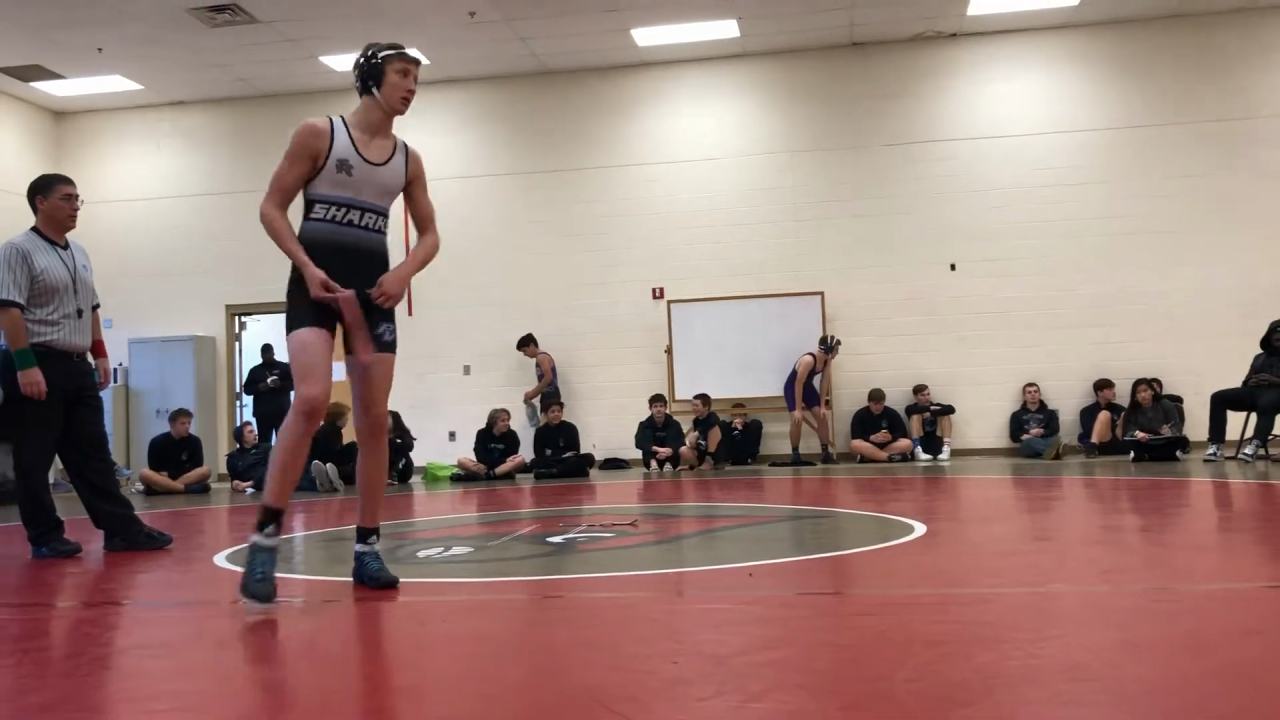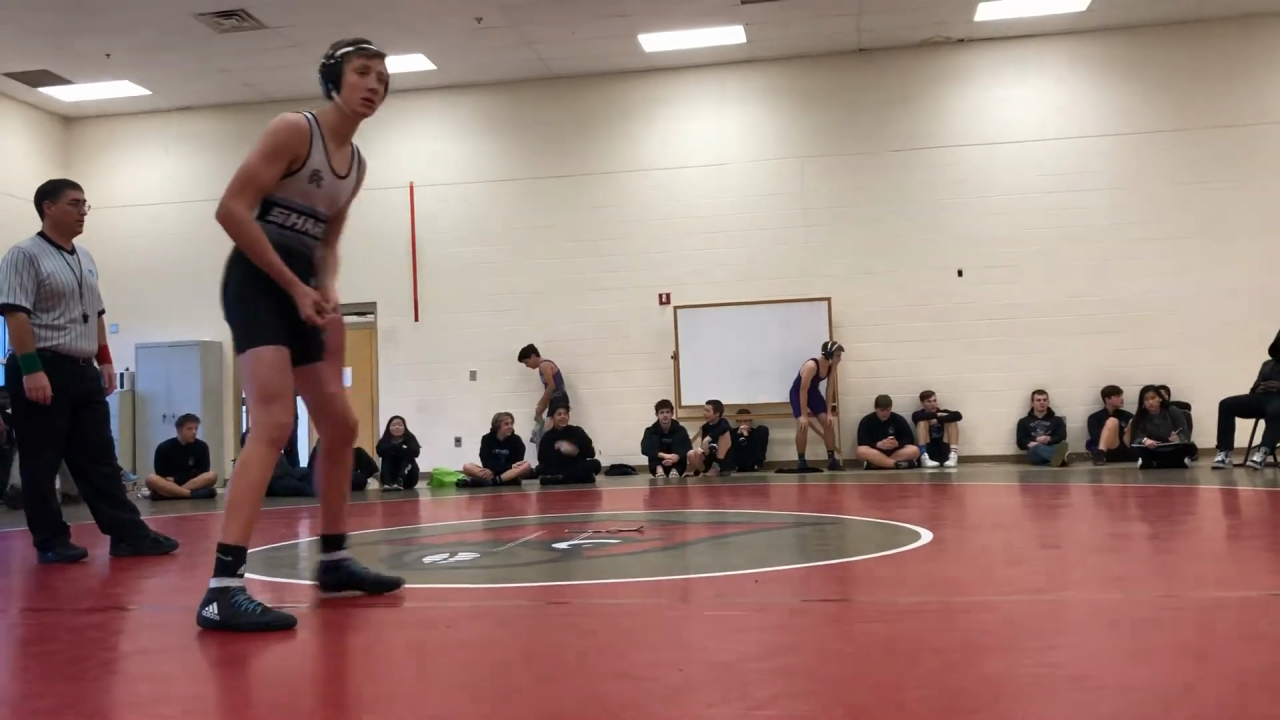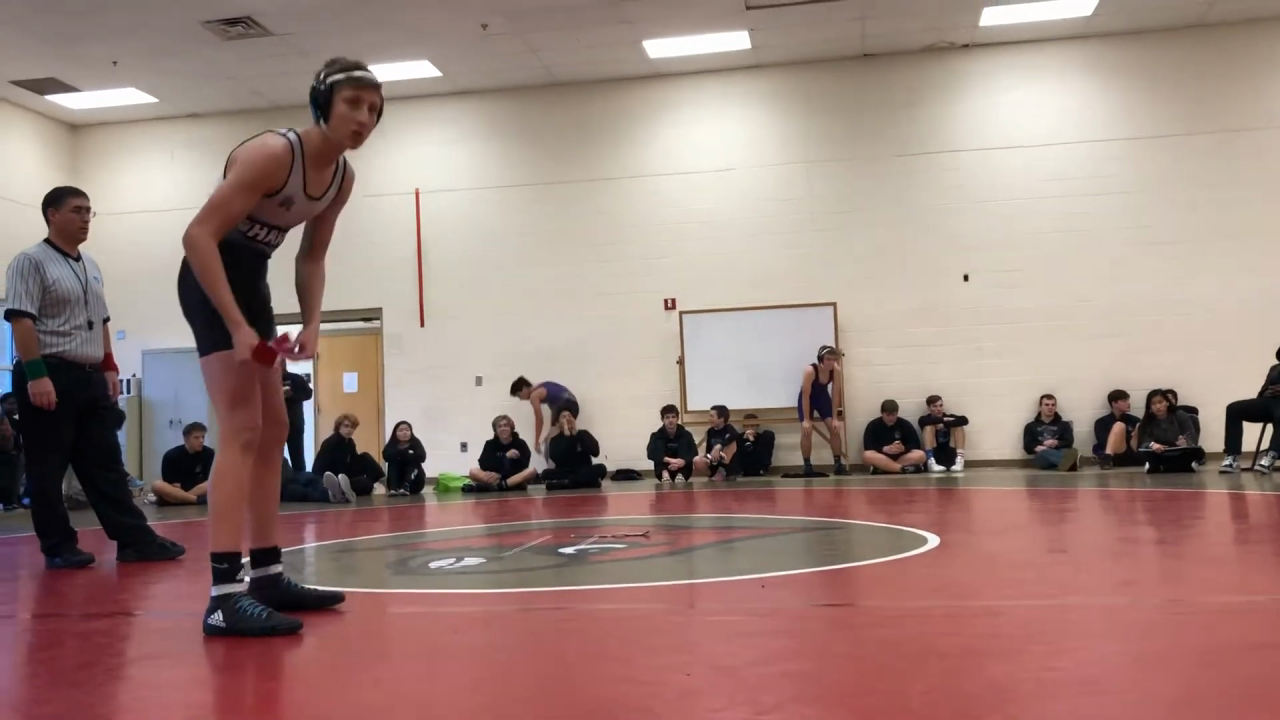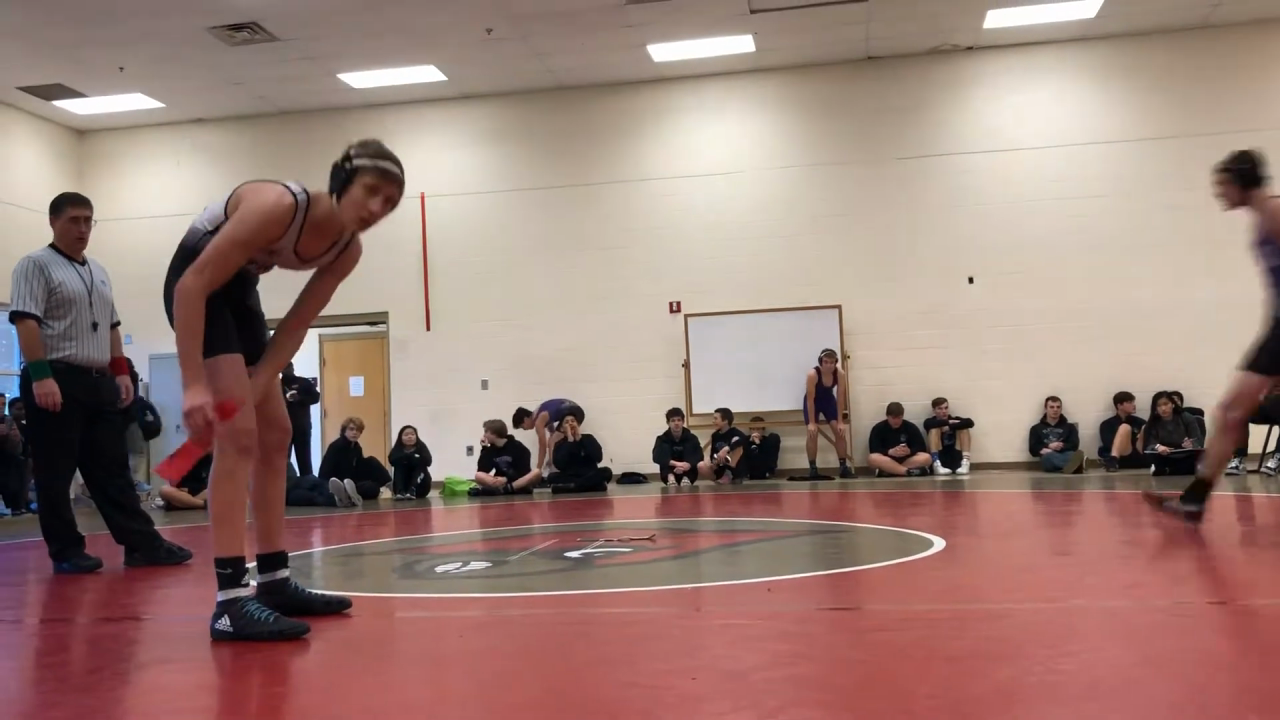
dt=0.4s
person 1, frame 1
left shoulder: (409, 157)
right shoulder: (317, 133)
left elbow: (430, 235)
right elbow: (271, 209)
left wrist: (404, 274)
right wrist: (309, 267)
left hip: (373, 283)
right hip: (318, 279)
left knee: (373, 421)
right knee: (309, 400)
left ankle: (366, 547)
right ankle: (264, 536)
person 1, frame 2
left shoulder: (356, 162)
right shoulder: (293, 130)
right elbow: (230, 209)
left wrist: (327, 291)
right wrist: (297, 289)
left hip: (295, 286)
right hip: (256, 280)
left knee: (341, 425)
right knee: (273, 425)
left ankle: (333, 557)
right ankle: (222, 589)
person 1, frame 3
left shoulder: (343, 179)
right shoulder: (273, 153)
left elbow: (311, 257)
right elbow: (198, 236)
left wrist: (311, 325)
right wrist: (238, 329)
left hip: (252, 278)
right hip: (210, 276)
left knee: (272, 430)
right knee: (242, 429)
left ankle: (266, 575)
right ankle: (224, 596)
person 1, frame 4
left shoulder: (347, 252)
right shoulder: (277, 206)
left elbow: (293, 330)
right elbow: (192, 286)
left wrist: (244, 400)
right wrist: (194, 385)
left hip: (237, 290)
right hip: (198, 287)
left knee: (274, 433)
right knee: (240, 434)
left ankle: (274, 582)
right ankle: (230, 601)
person 2, frame 1
left shoulder: (79, 253)
left wrist: (99, 354)
left hip: (76, 367)
right hip: (36, 366)
left knee: (93, 454)
right knee: (34, 458)
left ankle: (123, 529)
right ankle: (45, 537)
person 2, frame 2
left shoulder: (85, 259)
left wrist: (104, 360)
right wrist: (32, 370)
left hip: (83, 372)
right hip: (42, 369)
left knee: (99, 458)
right knee: (42, 462)
left ankle: (128, 533)
right ankle: (51, 542)
person 2, frame 3
left shoulder: (91, 267)
right shoulder: (31, 261)
left wrist: (108, 367)
right wrist: (36, 375)
left hip: (89, 378)
right hip: (49, 376)
left knee: (106, 464)
right knee: (48, 468)
left ankle: (135, 539)
right ankle: (59, 547)
person 2, frame 4
left shoulder: (98, 272)
right shoulder: (36, 265)
right elbow: (26, 322)
left wrist: (120, 371)
right wrist: (40, 376)
left hip: (98, 382)
right hip: (55, 380)
left knee: (113, 469)
right knee: (56, 473)
left ankle: (142, 543)
right ankle: (66, 552)
